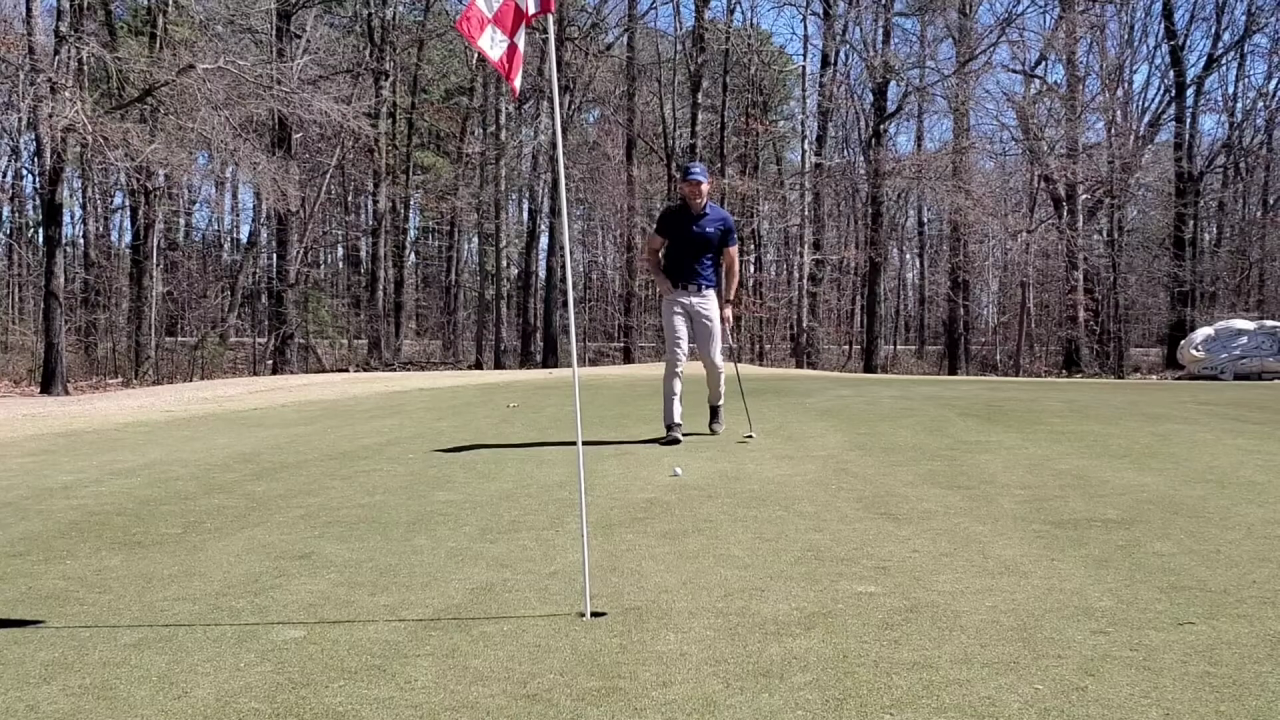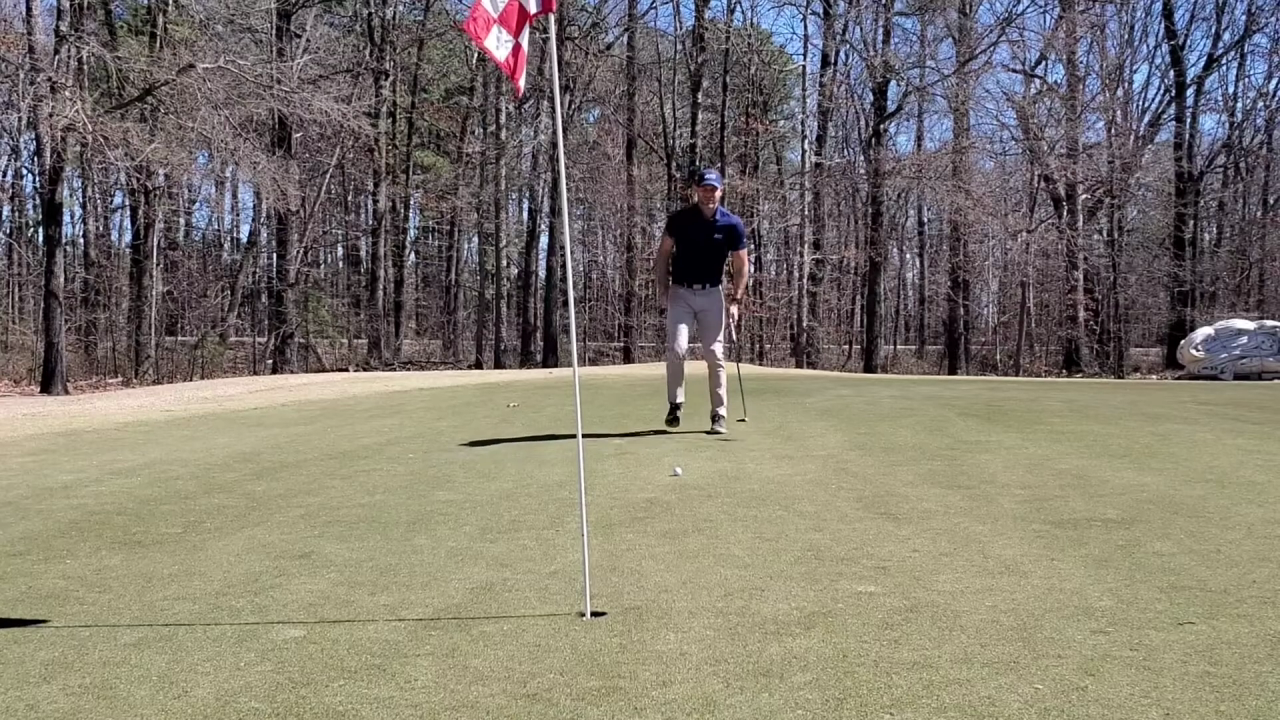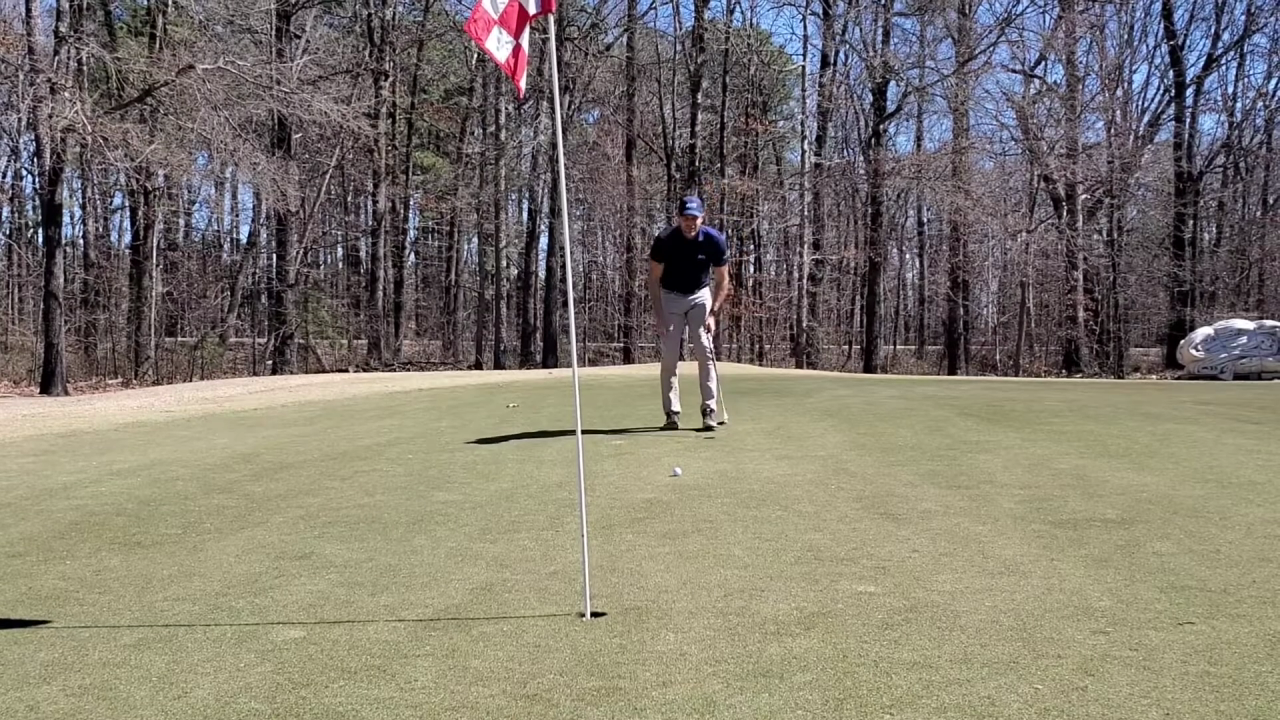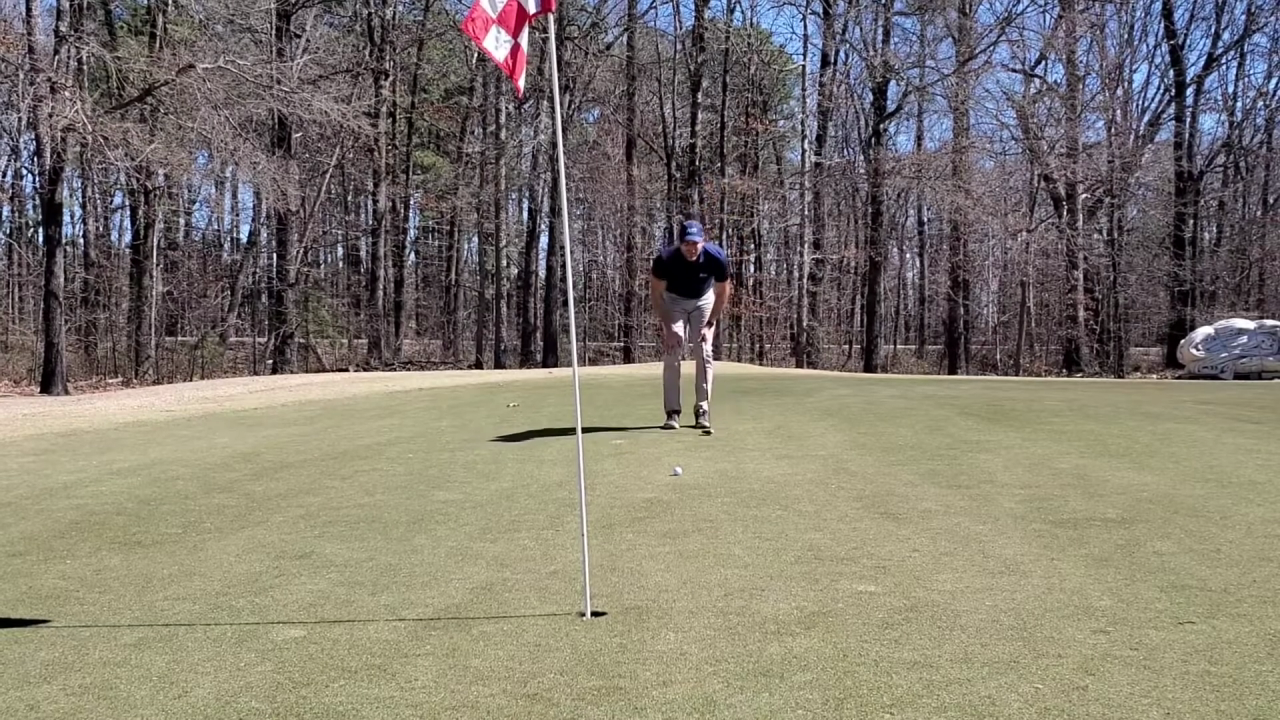
dt=0.4s
person 1, frame 1
left shoulder: (723, 219)
right shoulder: (669, 216)
left elbow: (732, 264)
right elbow: (652, 251)
left wrist: (728, 302)
right wrist: (660, 277)
left hip: (708, 296)
right hip: (675, 297)
left knee: (714, 360)
right knee: (675, 359)
left ankle: (715, 406)
right ankle: (673, 425)
person 1, frame 2
left shoulder: (733, 224)
right shoulder: (679, 218)
left elbow: (741, 266)
right elbow: (664, 252)
left wrist: (735, 300)
right wrist: (662, 285)
left hip: (712, 294)
right hip: (680, 294)
left knee: (714, 355)
right knee: (677, 350)
left ankle: (719, 415)
right ankle: (675, 404)
person 1, frame 3
left shoulder: (715, 240)
right shoulder: (663, 241)
left elbow: (722, 280)
right elbow: (654, 279)
left wrist: (713, 313)
right wrist: (658, 315)
left hip: (701, 296)
right hip: (671, 297)
left knee: (705, 350)
right knee: (669, 356)
left ankle: (709, 409)
right ankle: (672, 412)
person 1, frame 4
left shoulder: (716, 257)
right shoulder: (665, 259)
left elbow: (722, 293)
right elbow: (656, 294)
left wrist: (710, 325)
right wrist: (668, 328)
left hip: (704, 299)
right hip: (674, 300)
left knee: (705, 352)
right knee: (672, 353)
left ankle: (702, 409)
right ankle: (673, 411)
